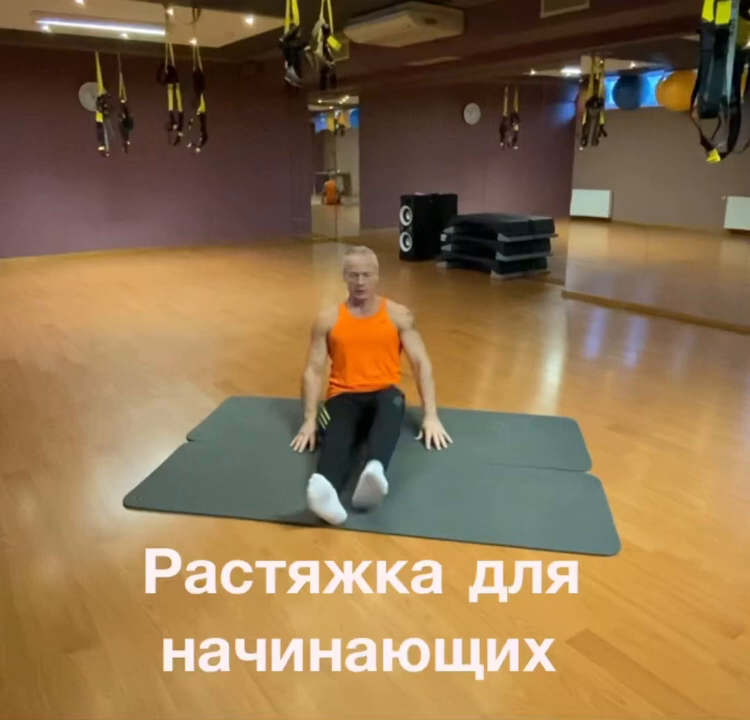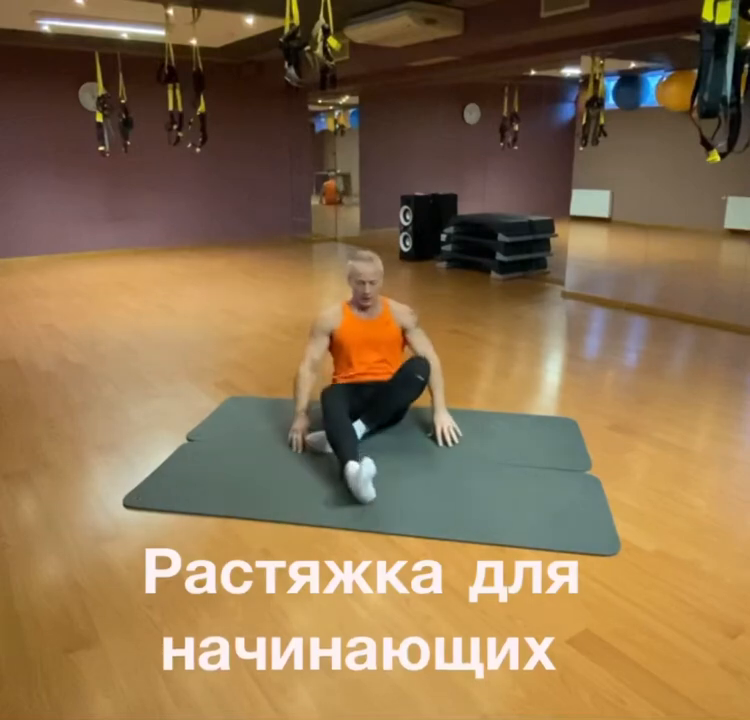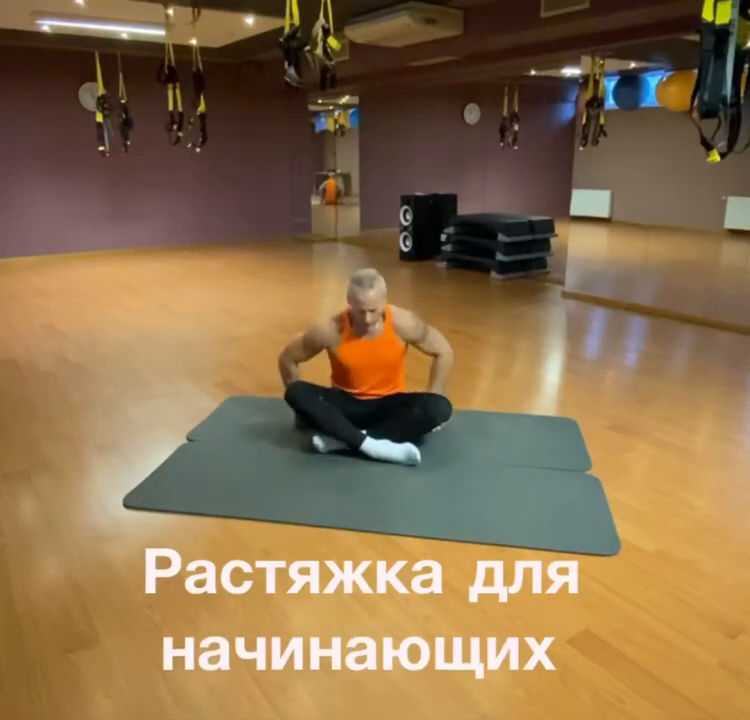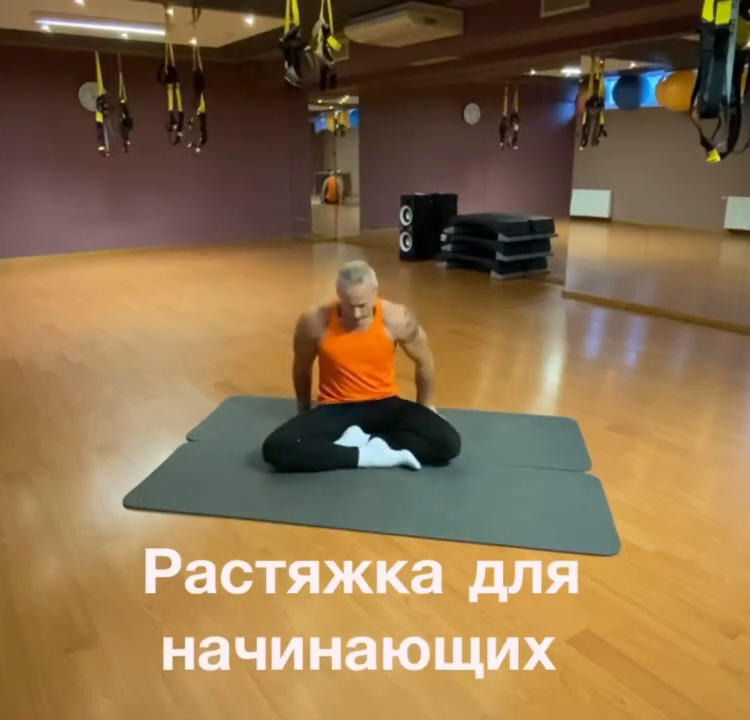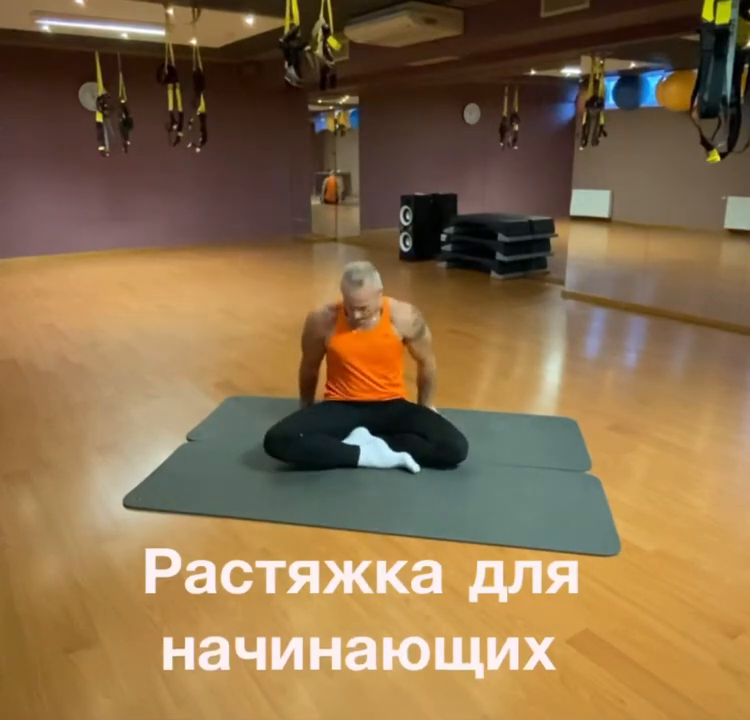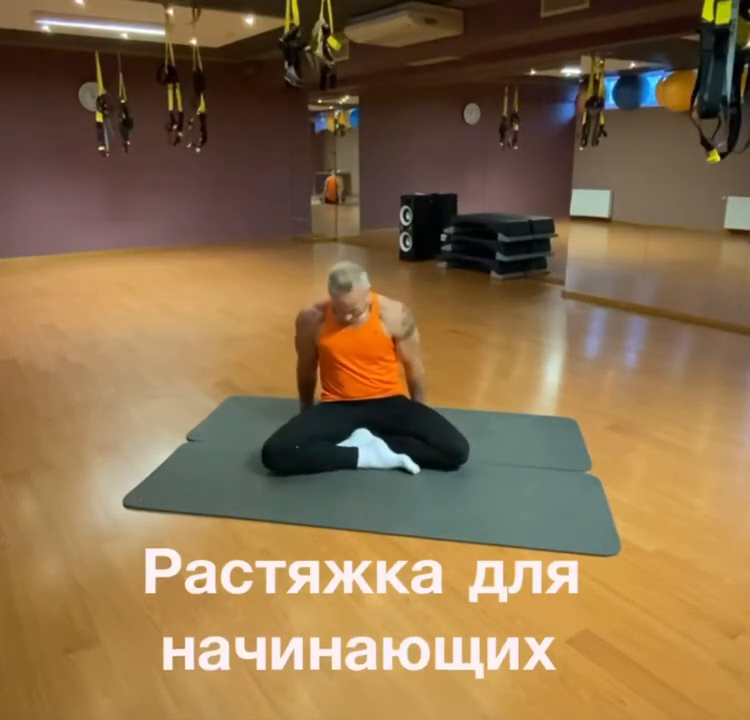
dt=0.7s
person 1, frame 1
left shoulder: (399, 315)
right shoulder: (328, 320)
left elbow: (421, 362)
right elbow: (313, 370)
left wrist: (431, 415)
right wrist: (309, 419)
left hip: (383, 396)
right hip: (345, 397)
left knee: (392, 399)
right knee: (336, 434)
left ankle: (372, 472)
right ankle: (327, 491)
person 1, frame 2
left shoulder: (401, 314)
right shoulder: (331, 319)
left elbow: (431, 360)
right elbow: (309, 367)
left wrist: (440, 410)
right wrist: (301, 416)
left hip: (390, 399)
right hip: (351, 393)
left knee: (418, 366)
right knee: (331, 396)
left ankle: (356, 428)
right ankle: (353, 468)
person 1, frame 3
left shoulder: (404, 323)
right shoulder: (329, 331)
left elbow: (444, 353)
right elbow: (287, 360)
left wrist: (427, 406)
right wrist: (304, 405)
left hip: (390, 404)
right hip: (346, 404)
left knee: (440, 408)
right knee: (296, 393)
left ankle: (344, 437)
right ankle: (371, 445)
person 1, frame 4
left shoulder: (397, 319)
right shoulder: (314, 322)
left elbow: (424, 362)
right elbow: (302, 368)
left wrist: (425, 407)
right wrist: (304, 411)
left hip: (385, 405)
right hip: (336, 409)
left knee: (448, 443)
right knee: (275, 449)
left ankle: (361, 440)
right ankle: (367, 455)
person 1, frame 5
left shoulder: (404, 317)
right shoulder: (321, 320)
left elbow: (426, 362)
right elbow: (309, 368)
left wrist: (426, 406)
right wrist: (306, 411)
left hip: (391, 406)
right hip: (341, 407)
left knee: (455, 448)
right knee: (277, 440)
left ankle: (363, 443)
right ankle: (368, 455)
person 1, frame 6
left shoulder: (394, 315)
right shoulder: (311, 319)
left elbow: (413, 365)
right elbow: (306, 369)
left wrist: (419, 413)
right wrist: (306, 412)
left hip: (389, 403)
right hip: (338, 406)
left knee: (456, 450)
right knee: (275, 453)
left ankle: (366, 442)
right ankle: (370, 455)
